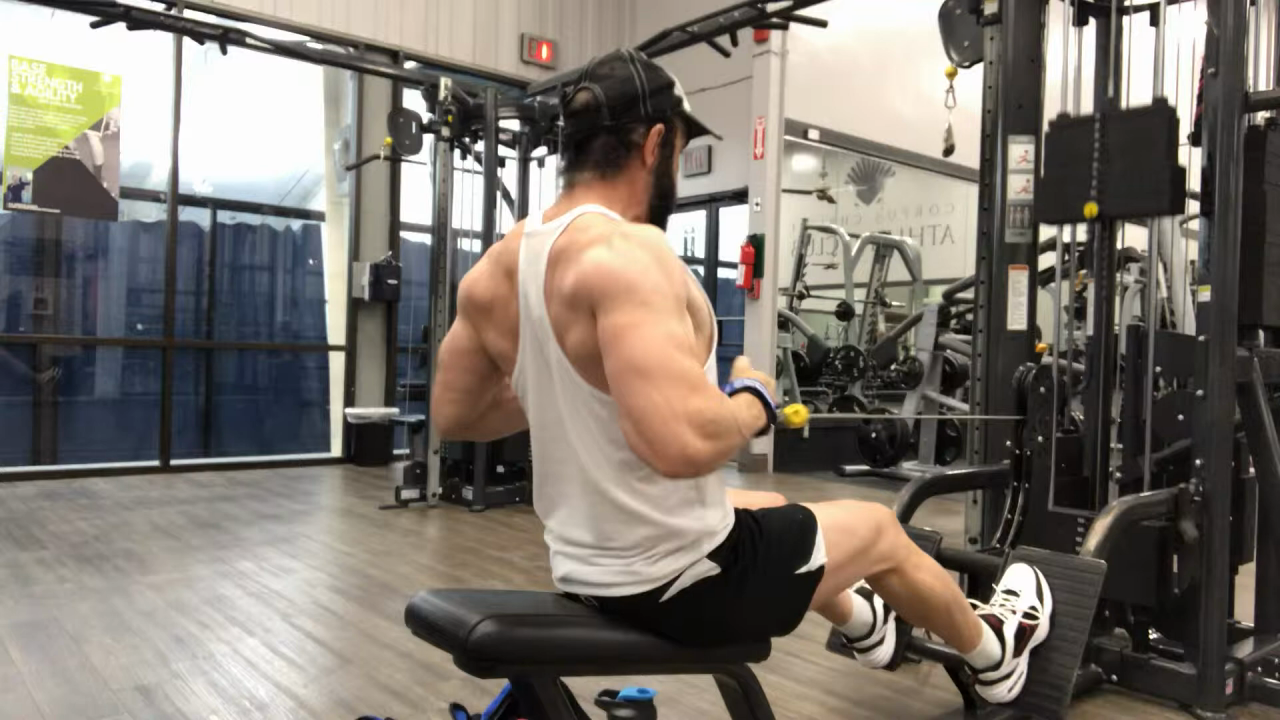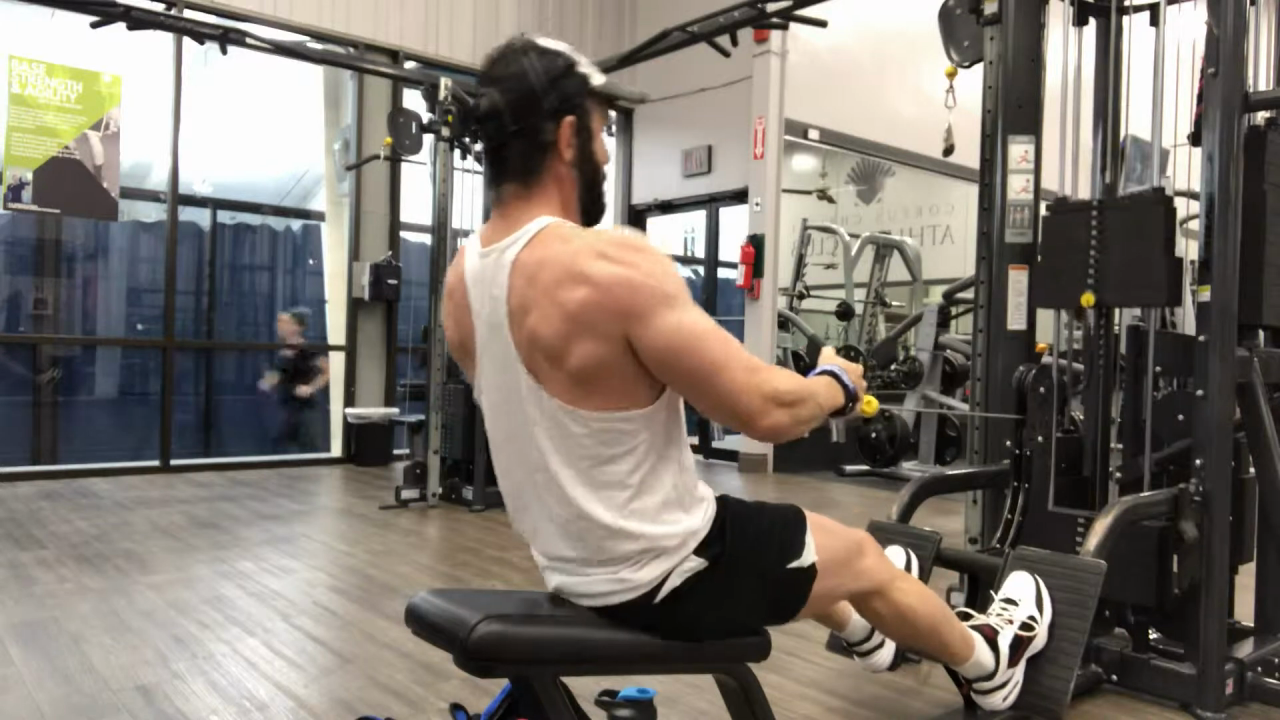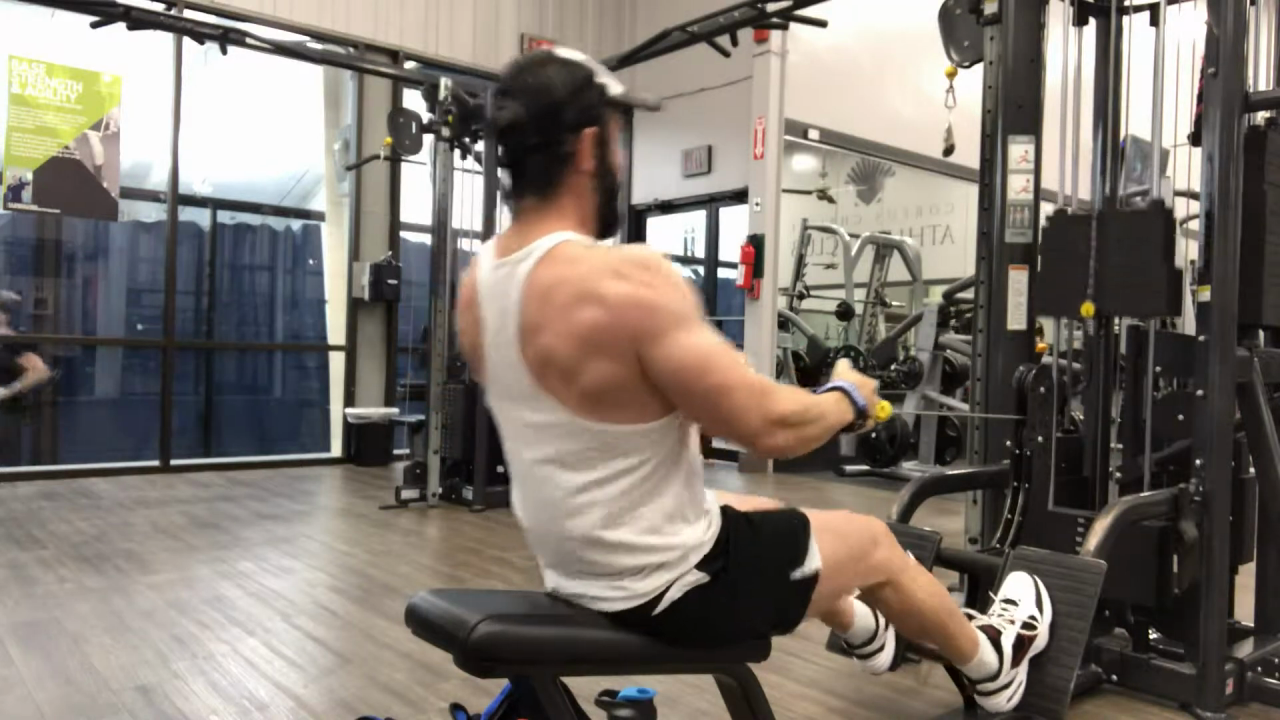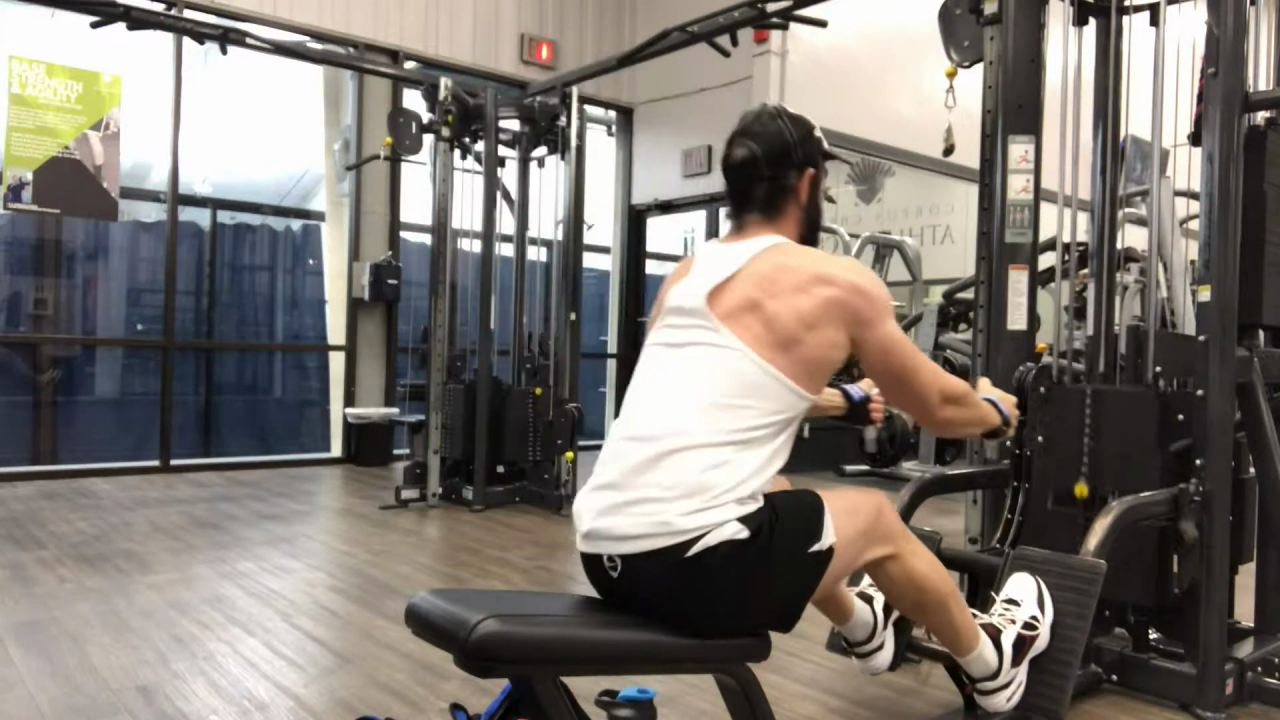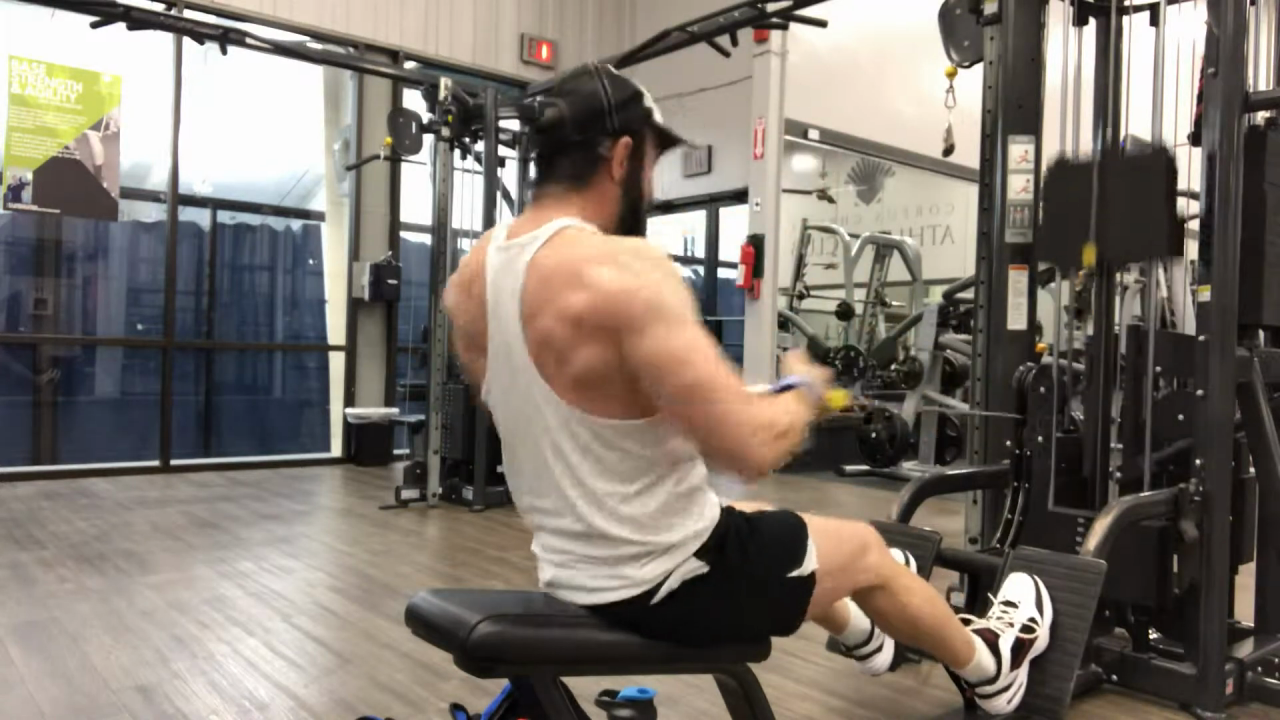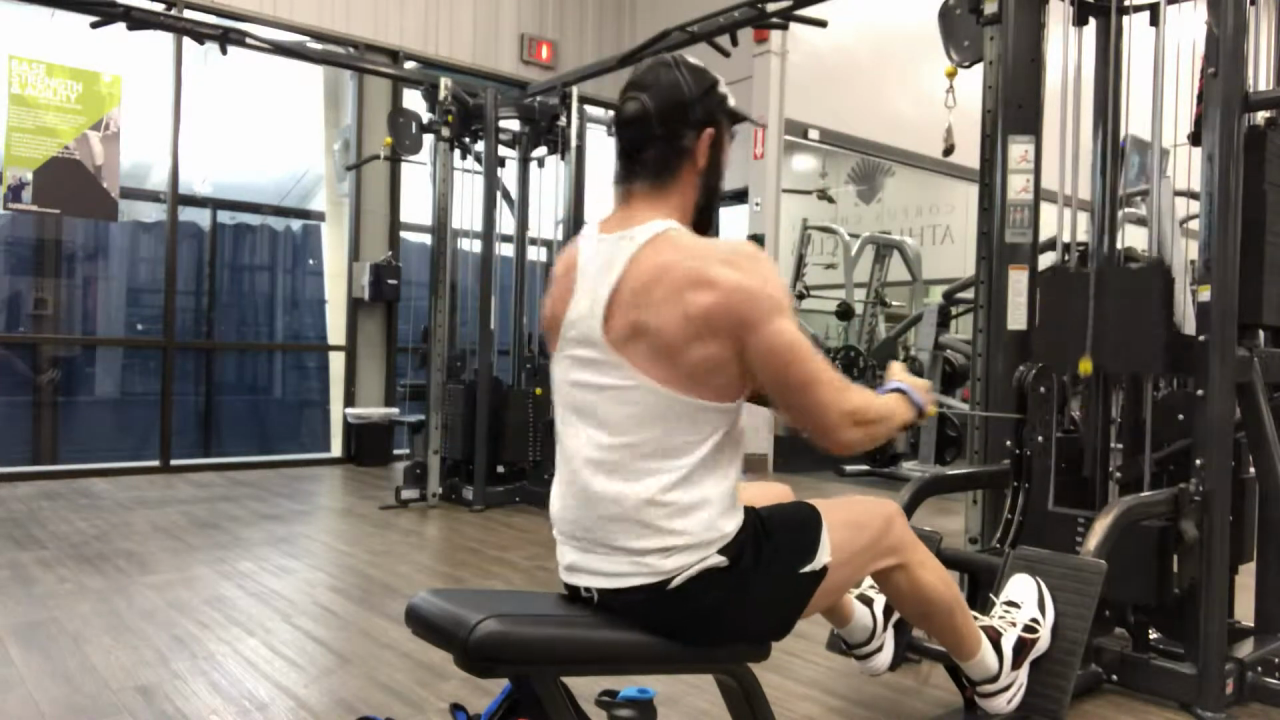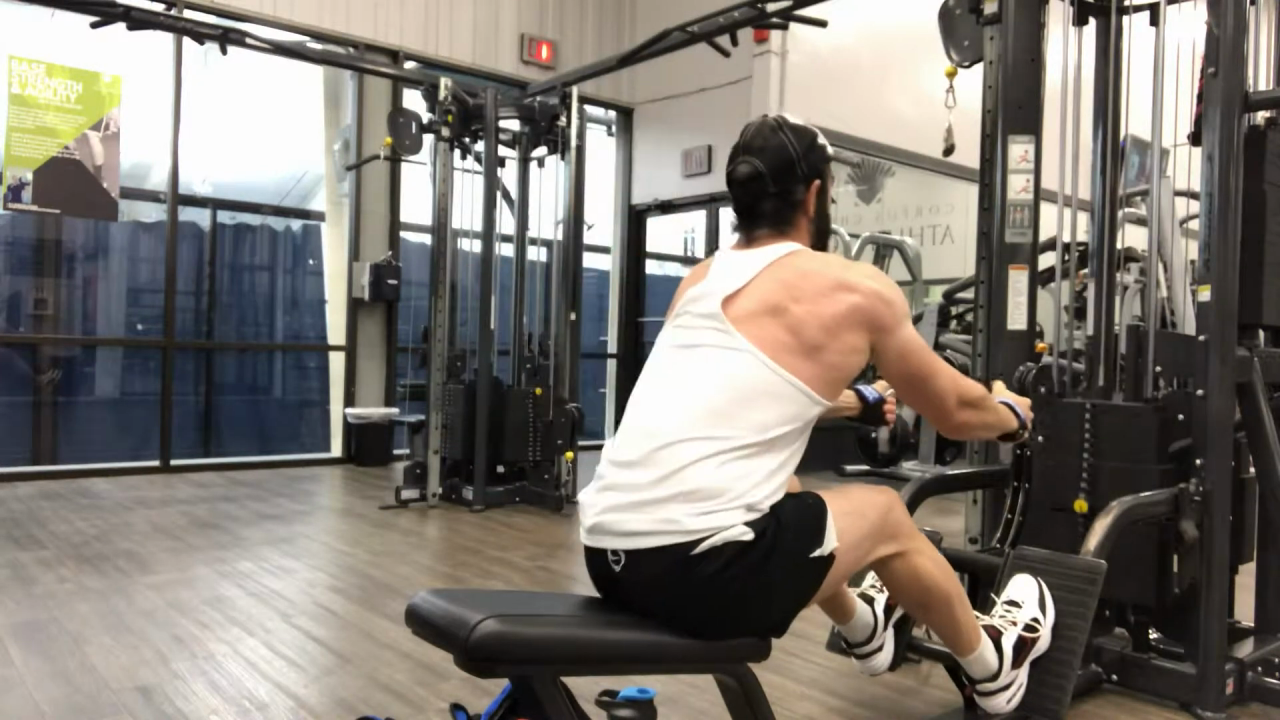
dt=0.7s
person 1, frame 1
left shoulder: (495, 266)
right shoulder: (626, 255)
left elbow: (454, 417)
right elbow: (684, 443)
right wrist: (755, 397)
left hip: (584, 569)
right hip: (680, 580)
left knee: (772, 508)
right knee: (876, 529)
left ankle: (865, 624)
right ankle: (993, 652)
person 1, frame 2
left shoulder: (464, 275)
right shoulder: (608, 267)
right elbow: (766, 409)
left wrist: (676, 369)
right wrist: (837, 382)
left hip: (576, 572)
right hip: (663, 578)
left knee: (769, 533)
right knee: (859, 554)
left ankle: (863, 632)
right ankle: (987, 664)
person 1, frame 3
left shoulder: (478, 285)
right shoulder: (624, 283)
right elbow: (768, 429)
left wrist: (698, 382)
right wrist: (850, 400)
left hip: (577, 575)
right hip: (662, 589)
left knee: (761, 513)
right knee: (867, 541)
left ankle: (865, 630)
right ankle: (992, 664)
person 1, frame 4
left shoulder: (686, 272)
right shoulder: (838, 283)
right elbow: (938, 405)
left wrist: (845, 401)
right wrist: (996, 410)
left hip: (604, 549)
right hip: (694, 560)
right knee: (875, 518)
left ankle: (865, 628)
right ankle: (992, 666)
person 1, frame 5
left shoulder: (472, 275)
right shoulder: (621, 272)
right elbow: (756, 448)
right wrist: (800, 387)
left hip: (575, 577)
right hip: (666, 586)
left knee: (763, 521)
right knee: (862, 547)
left ankle: (862, 631)
person 1, frame 6
left shoulder: (571, 264)
right shoulder: (724, 274)
right elbow: (845, 427)
right wrist: (906, 398)
left hip: (589, 574)
right hip: (682, 585)
left knee: (773, 498)
right knee: (882, 524)
left ankle: (865, 629)
person 1, frame 7
left shoulder: (702, 277)
right shoulder: (855, 289)
right elbow: (954, 410)
left wrist: (861, 402)
right wrist: (1011, 414)
left hip: (606, 548)
right hip: (697, 565)
right knee: (883, 514)
left ankle: (866, 629)
right ankle: (992, 667)
